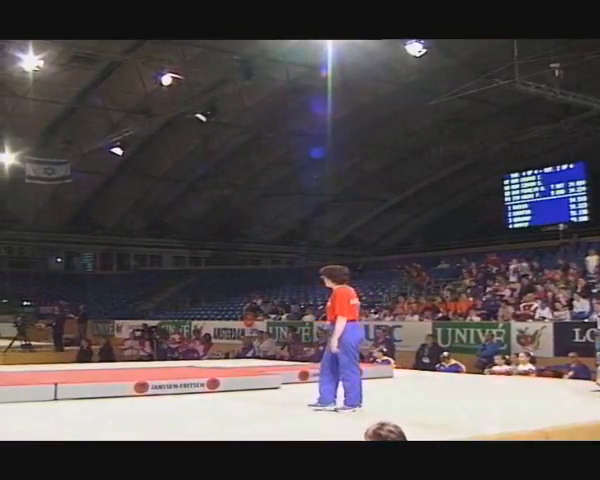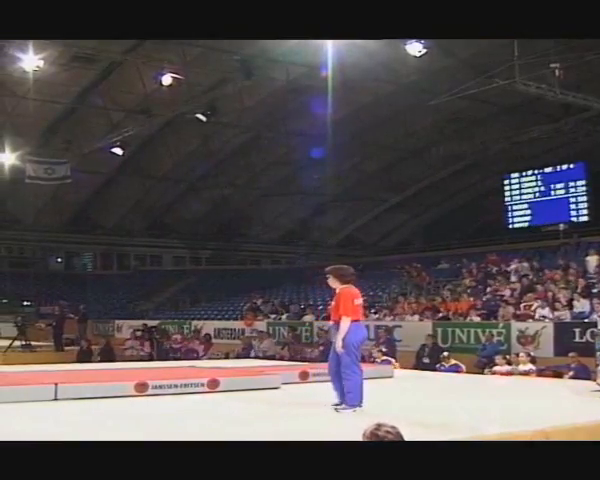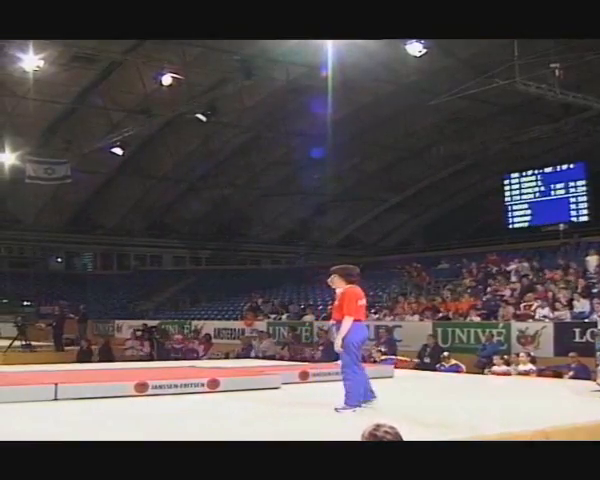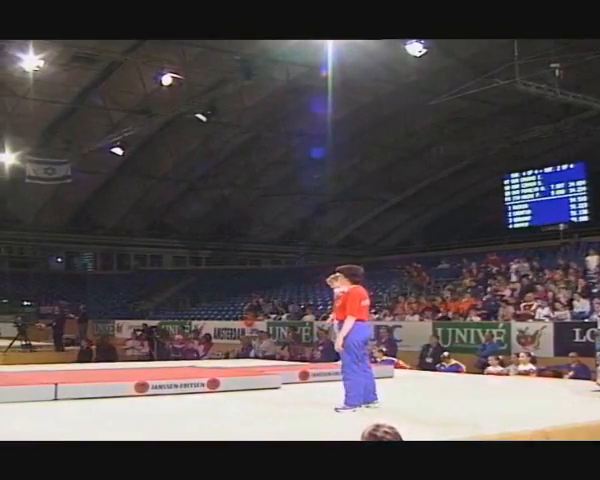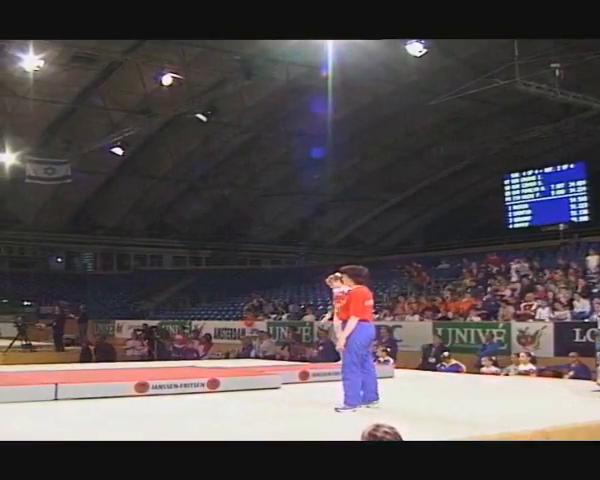
dt=0.2s
person 1, frame 1
left shoulder: (341, 293)
right shoulder: (347, 291)
left elbow: (342, 318)
left wrist: (335, 338)
left hip: (346, 332)
right hip: (344, 332)
left knee: (348, 368)
right knee: (328, 366)
left ankle: (353, 402)
right ankle: (326, 400)
person 1, frame 2
left shoulder: (345, 292)
right shoulder: (351, 291)
left elbow: (346, 318)
left wrist: (339, 338)
left hip: (349, 332)
right hip: (351, 331)
left knee: (349, 368)
right knee: (335, 366)
left ankle: (353, 402)
right ankle: (345, 398)
person 1, frame 3
left shoulder: (349, 293)
right shoulder: (355, 291)
left elbow: (348, 318)
left wrist: (339, 338)
left hip: (351, 332)
right hip: (357, 330)
left knee: (350, 367)
right knee: (354, 366)
left ankle: (352, 402)
right ankle: (367, 396)
person 1, frame 4
left shoulder: (353, 293)
right shoulder: (360, 291)
left elbow: (351, 318)
left wrist: (340, 337)
left hip: (353, 331)
right hip: (362, 329)
left knee: (351, 367)
right knee: (363, 365)
left ankle: (352, 402)
right ankle: (370, 398)
person 1, frame 5
left shoulder: (356, 293)
right shoulder: (364, 291)
left elbow: (354, 318)
left wrist: (342, 337)
left hip: (357, 331)
right hip: (366, 329)
left knee: (351, 367)
right knee: (366, 365)
left ankle: (352, 402)
right ankle: (371, 398)
